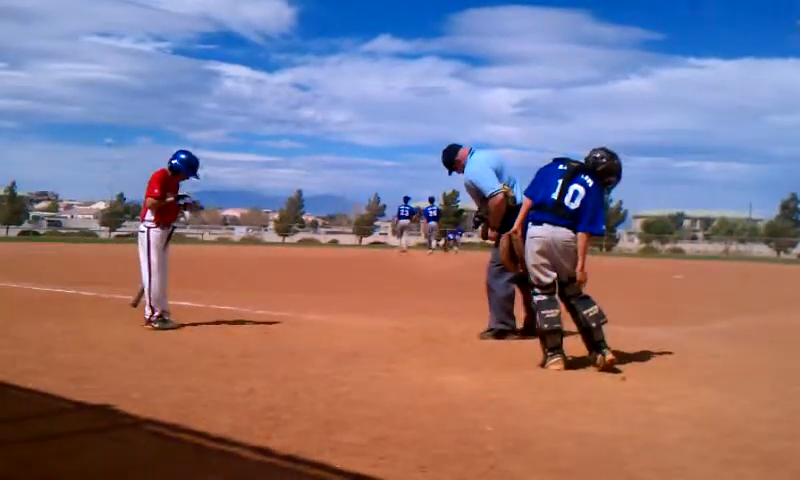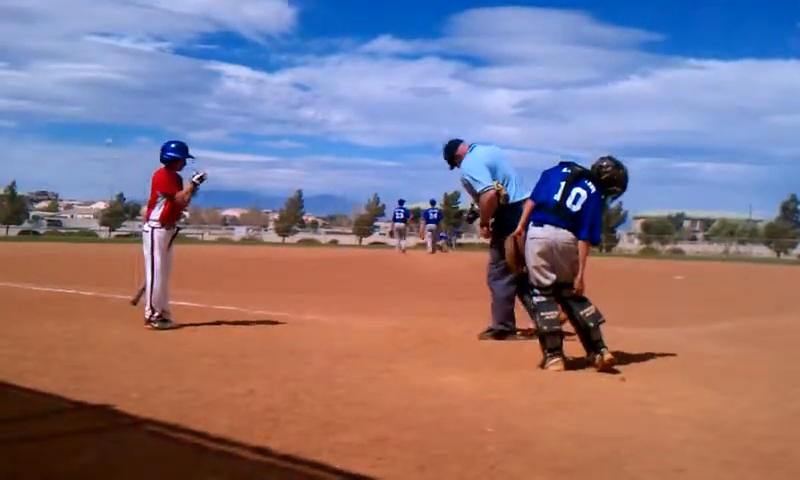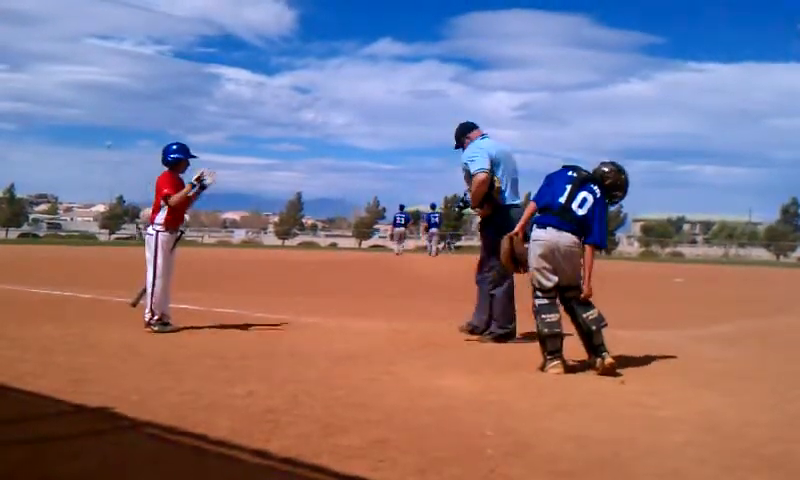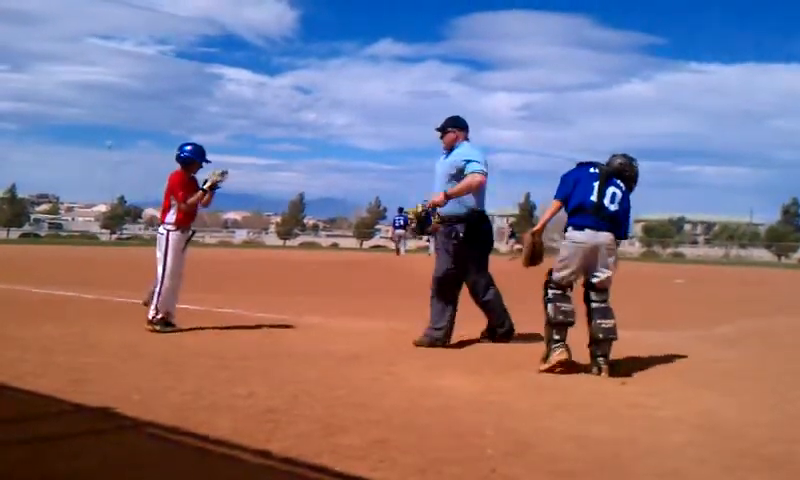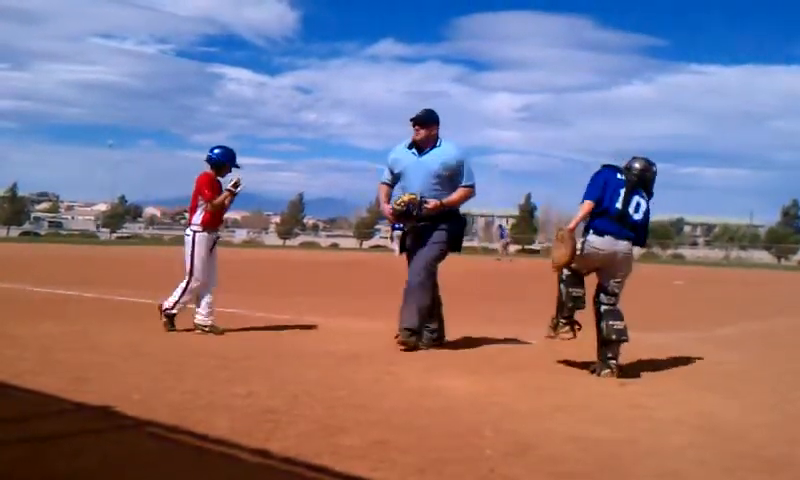
dt=0.5s
person 1, frame 1
left shoulder: (555, 166)
right shoulder: (594, 188)
left elbow: (530, 197)
right elbow: (584, 230)
left wrist: (518, 225)
right wrist: (581, 265)
left hip: (538, 231)
right hip: (566, 237)
left knee: (543, 291)
right knee: (573, 292)
left ankle: (554, 354)
right ankle: (601, 350)
person 1, frame 2
left shoulder: (560, 169)
right shoulder: (595, 195)
left elbow: (533, 199)
right elbow: (585, 238)
left wrist: (521, 226)
right wrist: (580, 274)
left hip: (537, 232)
right hip: (566, 238)
left knee: (543, 293)
right knee: (570, 293)
left ankle: (553, 355)
right ankle: (598, 350)
person 1, frame 3
left shoulder: (564, 173)
right shoulder: (599, 199)
left elbow: (536, 201)
right elbow: (592, 243)
left wrist: (520, 227)
right wrist: (587, 281)
left hip: (542, 235)
right hip: (570, 241)
left knee: (544, 295)
right knee: (575, 296)
left ankle: (553, 358)
right ankle: (600, 354)
person 1, frame 4
left shoulder: (582, 171)
right shoulder: (622, 191)
left elbow: (560, 199)
right elbow: (619, 234)
left wrist: (541, 224)
right wrist: (607, 266)
left hip: (578, 235)
right hip: (606, 240)
left knee: (557, 287)
right knee: (599, 298)
left ankle: (557, 348)
right ankle: (601, 360)
person 1, frame 5
left shoulder: (607, 174)
right shoulder: (643, 200)
left elbow: (590, 201)
right elbow: (639, 239)
left wrist: (572, 225)
right wrist: (599, 266)
left hip: (597, 240)
right hip: (623, 249)
left knee: (570, 268)
right knee: (608, 301)
left ankle: (564, 321)
right ankle: (608, 362)
person 2, frame 1
left shoulder: (473, 170)
right shoulder: (484, 155)
left elbow: (498, 198)
left wrist: (493, 227)
right wrist: (487, 223)
left hip: (513, 222)
left knee: (498, 273)
right knee: (522, 273)
left ankle: (502, 327)
right ankle: (531, 325)
person 2, frame 2
left shoulder: (469, 165)
right shoulder: (490, 149)
left elbow: (489, 195)
left wrist: (484, 223)
right wrist: (484, 213)
left hip: (510, 216)
left knee: (500, 273)
left ankle: (502, 328)
person 2, frame 3
left shoulder: (474, 151)
right shoulder: (502, 148)
left elbow: (481, 177)
left wrist: (475, 203)
left hip: (497, 218)
right hip: (510, 214)
left knee: (496, 275)
right knee: (487, 271)
left ankle: (503, 331)
right ankle: (480, 323)
person 2, frame 4
left shoulder: (467, 154)
right shoulder: (447, 157)
left elbow: (478, 179)
left wrist: (445, 195)
right wrist: (434, 207)
left hip: (468, 228)
right hip: (448, 227)
left knee: (479, 282)
right knee: (442, 280)
left ankle: (501, 329)
right ankle: (437, 334)
person 2, frame 5
left shoulder: (452, 154)
right shoulder: (398, 153)
left elbow: (468, 189)
right elbow: (386, 182)
left wrist: (441, 204)
right wrist: (385, 204)
left hip: (440, 224)
right hip: (412, 225)
left knee: (419, 274)
right knee: (423, 278)
left ankle: (410, 331)
right ankle: (433, 333)
person 3, frame 1
left shoulder: (173, 182)
right shoulder: (159, 177)
right elbow: (150, 203)
left wrist: (184, 205)
right wrist: (173, 199)
left hip: (163, 230)
right hip: (152, 230)
left knee: (161, 274)
right knee: (153, 273)
left ankle: (161, 314)
right ankle: (152, 315)
person 3, frame 2
left shoulder: (175, 177)
right shoulder: (162, 175)
left elbow: (182, 203)
right elbow: (179, 199)
left wrist: (194, 186)
right wrist: (193, 182)
left hip: (167, 230)
right hip: (156, 229)
left knee: (163, 273)
right knee: (156, 272)
left ankle: (161, 313)
right ankle: (152, 315)
person 3, frame 3
left shoulder: (177, 180)
right shoulder: (166, 179)
left elbow: (184, 206)
right elbow: (173, 202)
left wrist: (198, 187)
right wrist: (191, 185)
left hip: (170, 233)
right hip: (159, 233)
left knee: (165, 277)
right knee: (157, 276)
left ankle: (161, 317)
right ankle: (152, 319)
person 3, frame 4
left shoulder: (191, 180)
right shoulder: (177, 178)
left elbow: (205, 203)
right elbow: (185, 207)
left wrist: (211, 187)
right wrist: (204, 189)
left hip: (182, 233)
right hip: (171, 233)
left knee: (176, 277)
right knee: (166, 276)
left ankle: (166, 317)
right ankle: (155, 318)
person 3, frame 5
left shoulder: (216, 183)
right shoulder: (205, 179)
left elbow: (220, 210)
right elbow: (211, 207)
left wrist: (232, 194)
right wrist: (229, 190)
left hip: (211, 235)
right hip: (198, 234)
left knee: (209, 279)
right knee: (195, 278)
left ankle: (204, 321)
right ankle: (168, 310)
